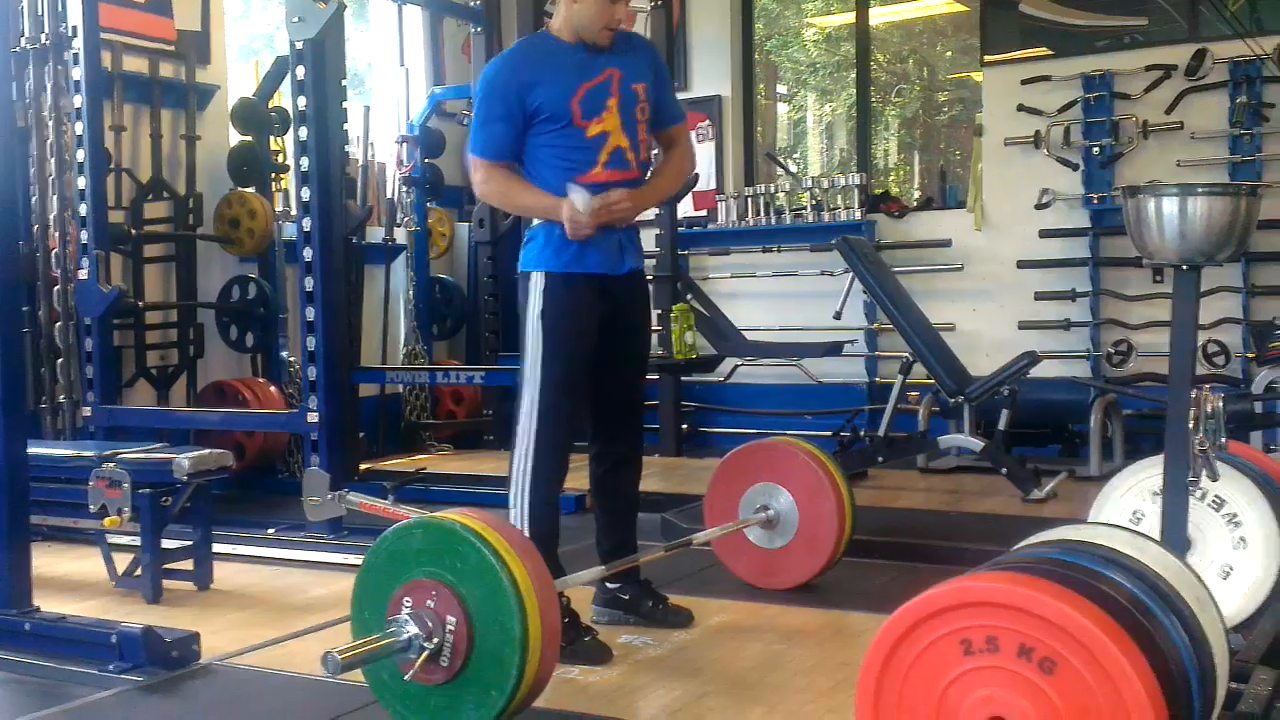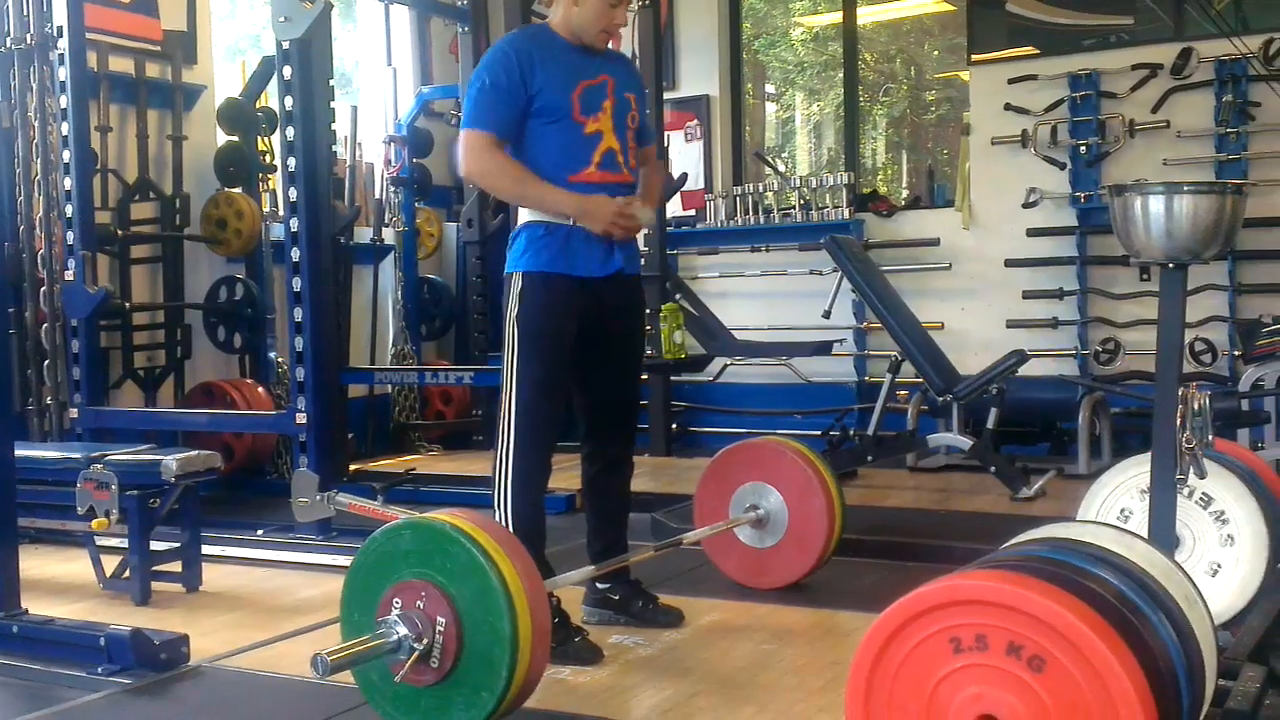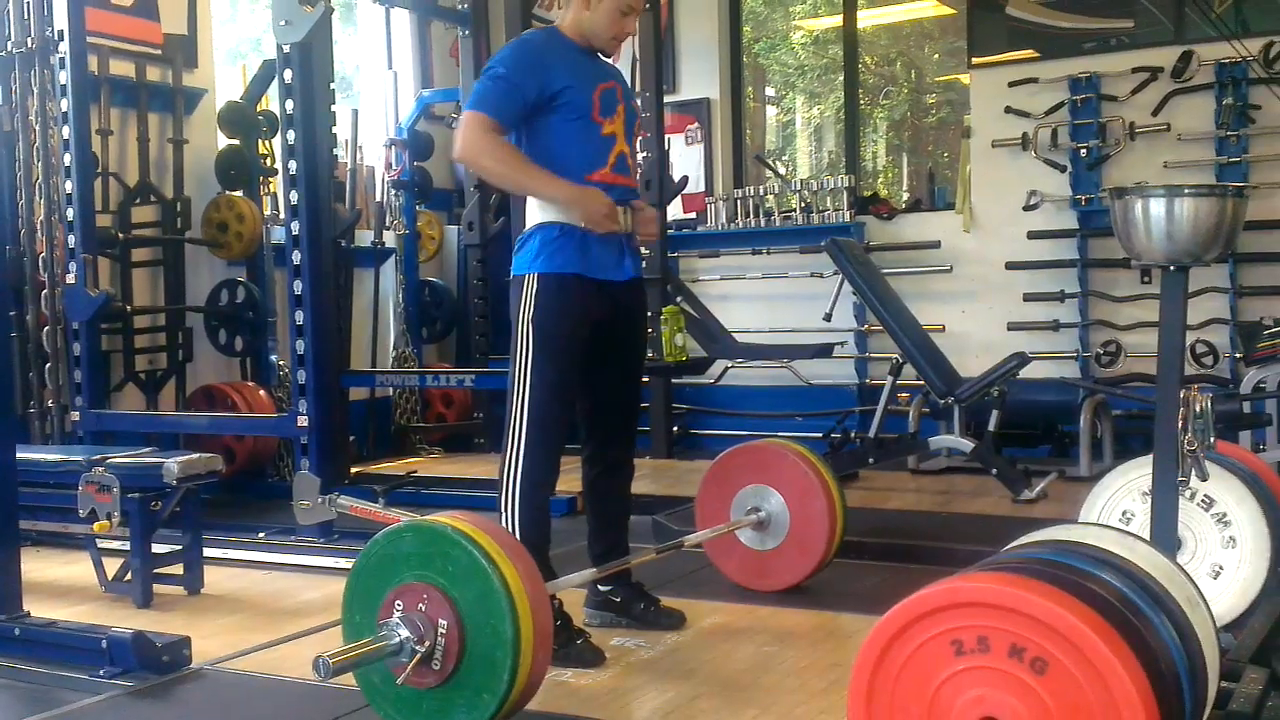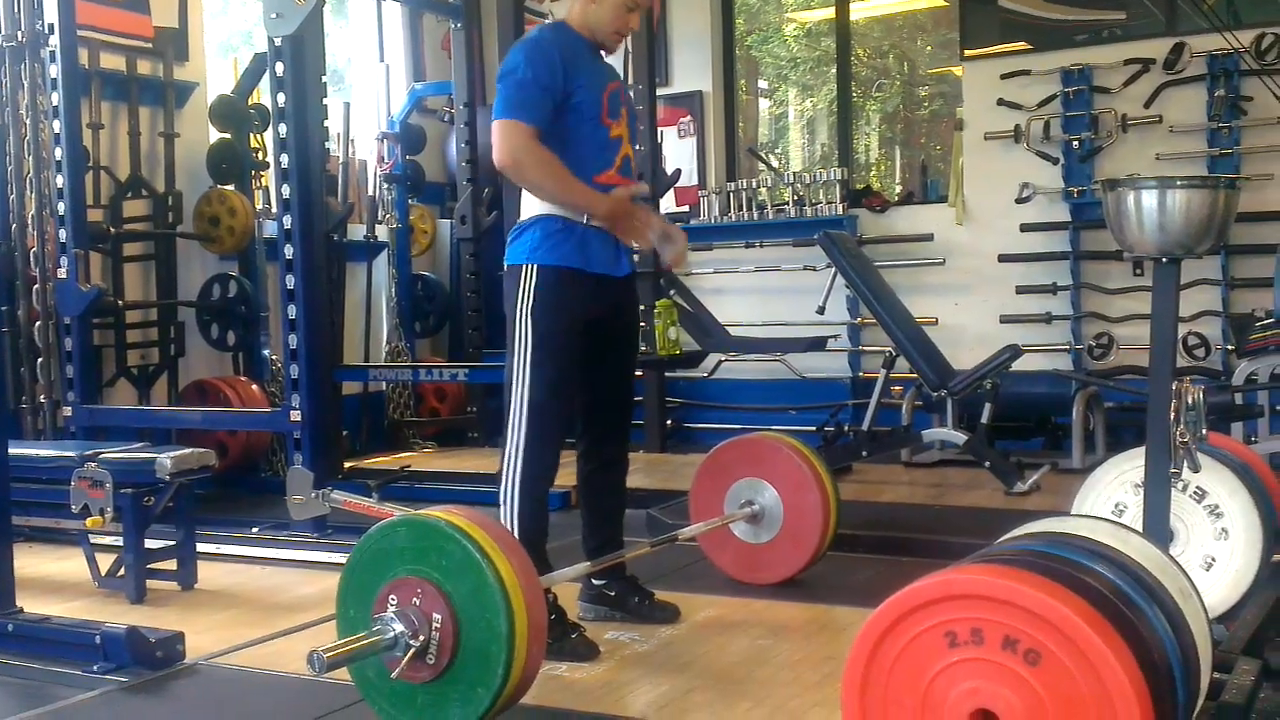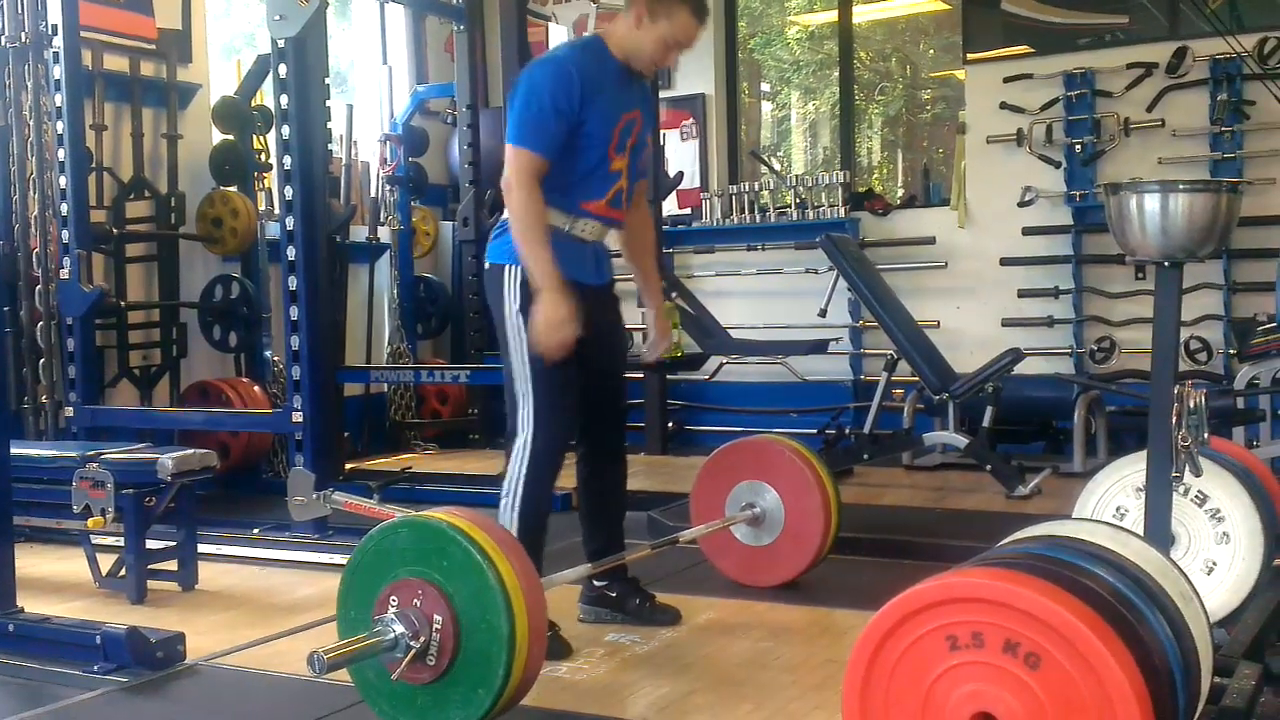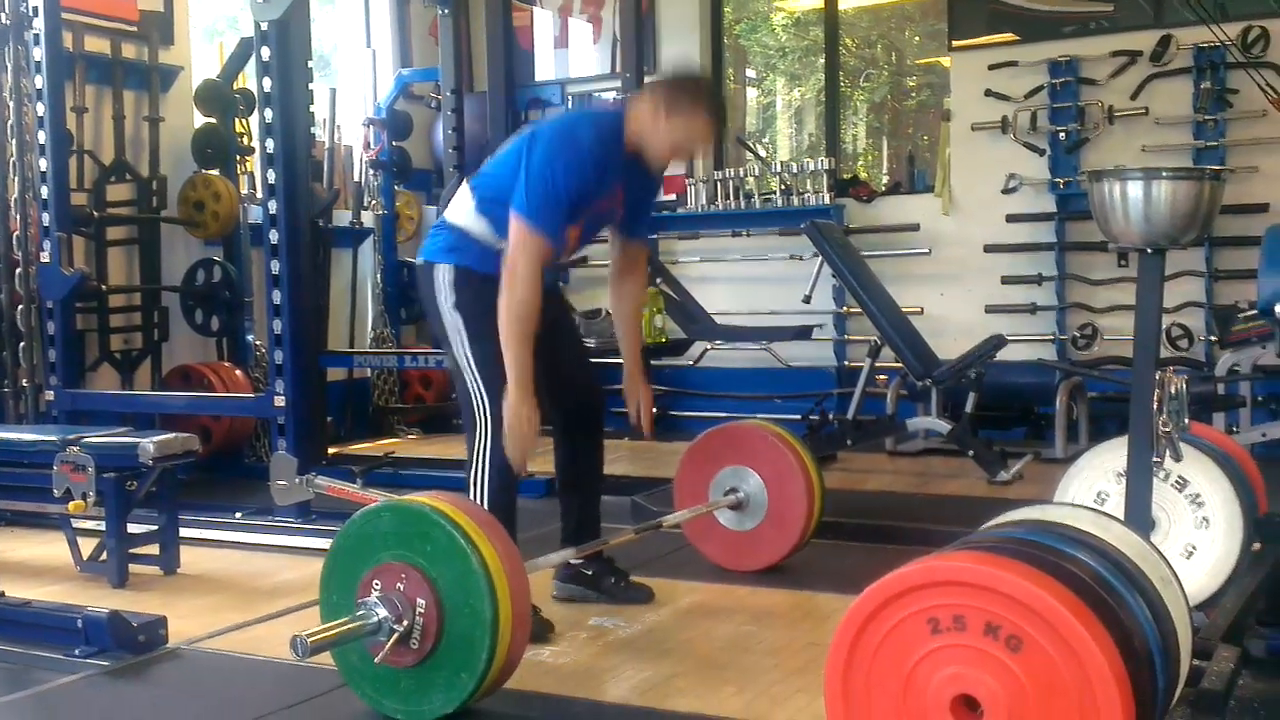
dt=0.3s
person 1, frame 1
left shoulder: (642, 58)
right shoulder: (516, 70)
left elbow: (679, 148)
right elbow: (486, 175)
left wrist: (641, 197)
right wrist: (562, 209)
left hip: (625, 268)
right hip: (560, 269)
left knee: (621, 429)
right knee: (546, 435)
left ankle: (618, 583)
person 1, frame 2
left shoulder: (623, 72)
right shoulder: (518, 56)
left elbow: (649, 163)
right elbow: (476, 159)
left wrist: (642, 208)
right wrist: (579, 208)
left hip: (618, 271)
right hip: (547, 269)
left knee: (614, 432)
right knee: (530, 437)
left ankle: (610, 584)
person 1, frame 3
left shoulder: (611, 78)
right shoulder: (531, 56)
right elbow: (472, 143)
left wrist: (638, 213)
right wrist: (576, 200)
left hip: (620, 272)
right hip: (555, 269)
left knee: (614, 436)
right knee: (537, 438)
left ankle: (611, 587)
person 1, frame 4
left shoulder: (605, 73)
right elbow: (511, 152)
left wrist: (640, 217)
right wrist: (603, 207)
left hip: (611, 268)
right hip: (551, 264)
left knee: (609, 431)
right knee: (539, 432)
left ankle: (605, 580)
person 1, frame 5
left shoulder: (639, 91)
right shoulder: (563, 72)
left elbow: (633, 204)
right elbow: (519, 181)
left wrist: (654, 302)
right wrist: (548, 292)
left hip: (588, 272)
right hip: (530, 267)
left knee: (605, 430)
right knee: (542, 428)
left ankle: (606, 583)
person 1, frame 6
left shoulder: (643, 167)
right shoulder: (571, 143)
left elbow: (630, 269)
right elbow: (522, 268)
left wrist: (633, 369)
right wrist: (518, 394)
left hip: (528, 277)
right hip: (465, 264)
left knee: (583, 404)
right knee: (501, 424)
left ankle: (582, 562)
